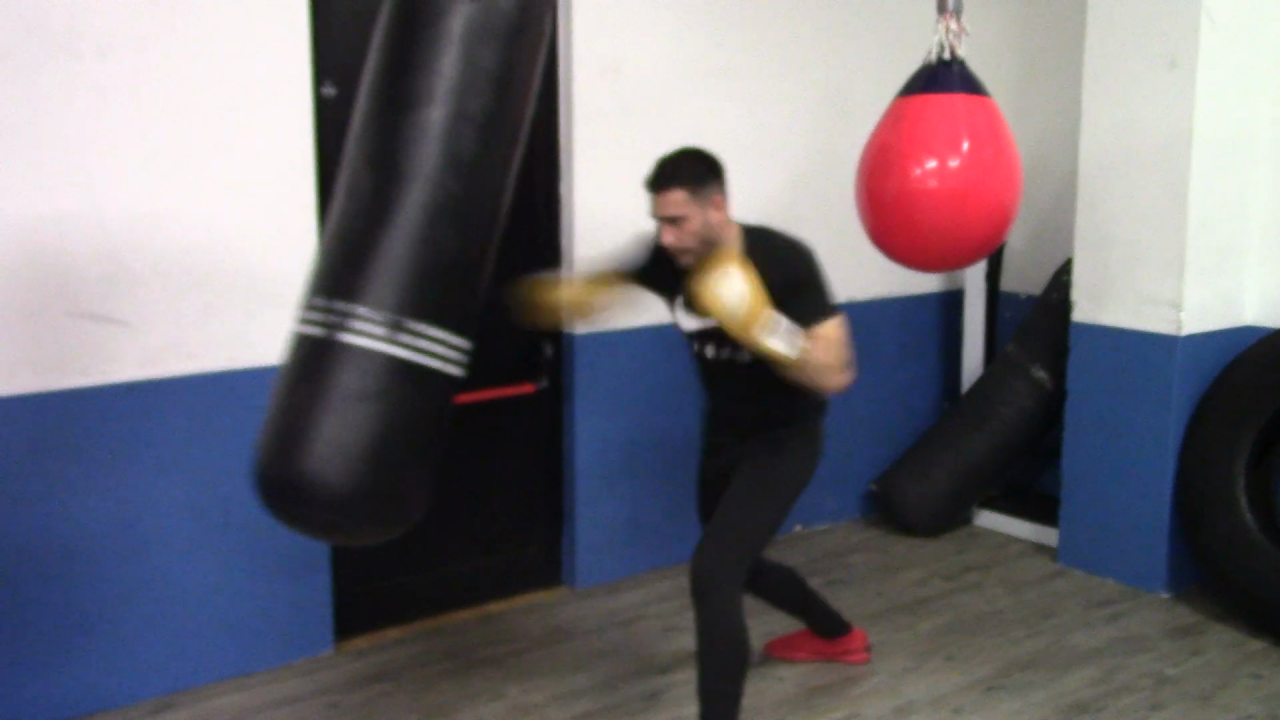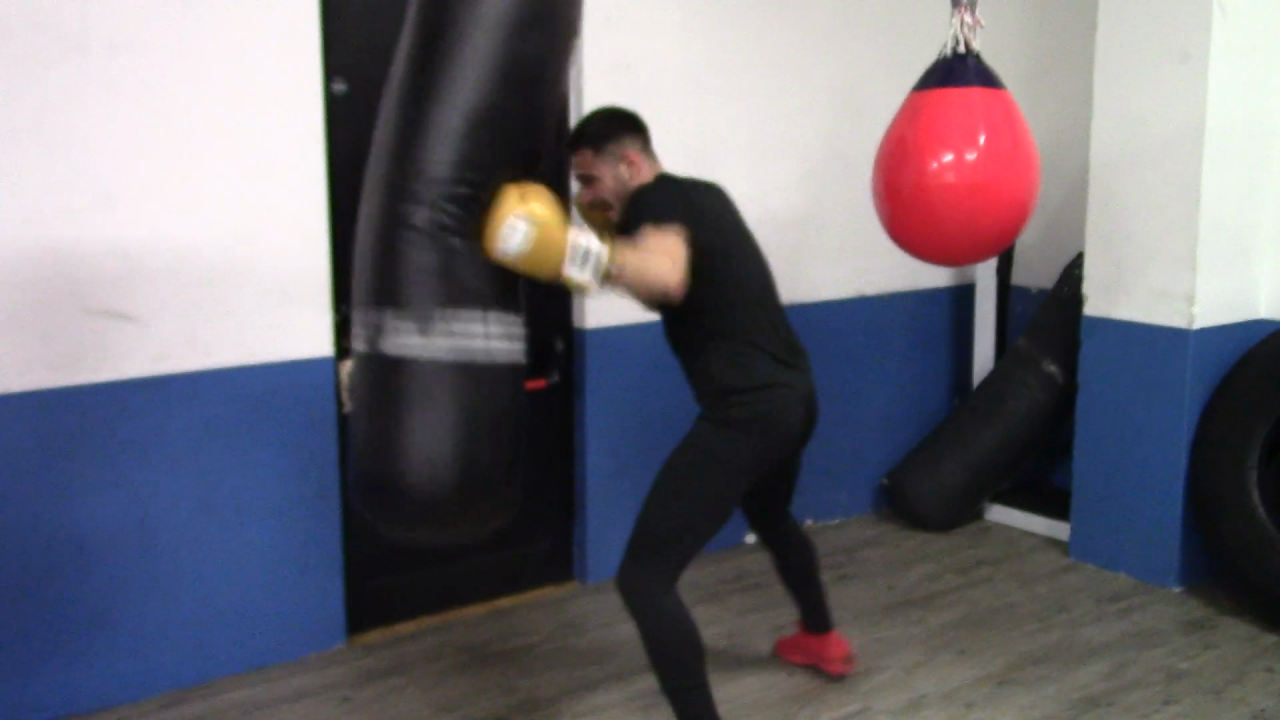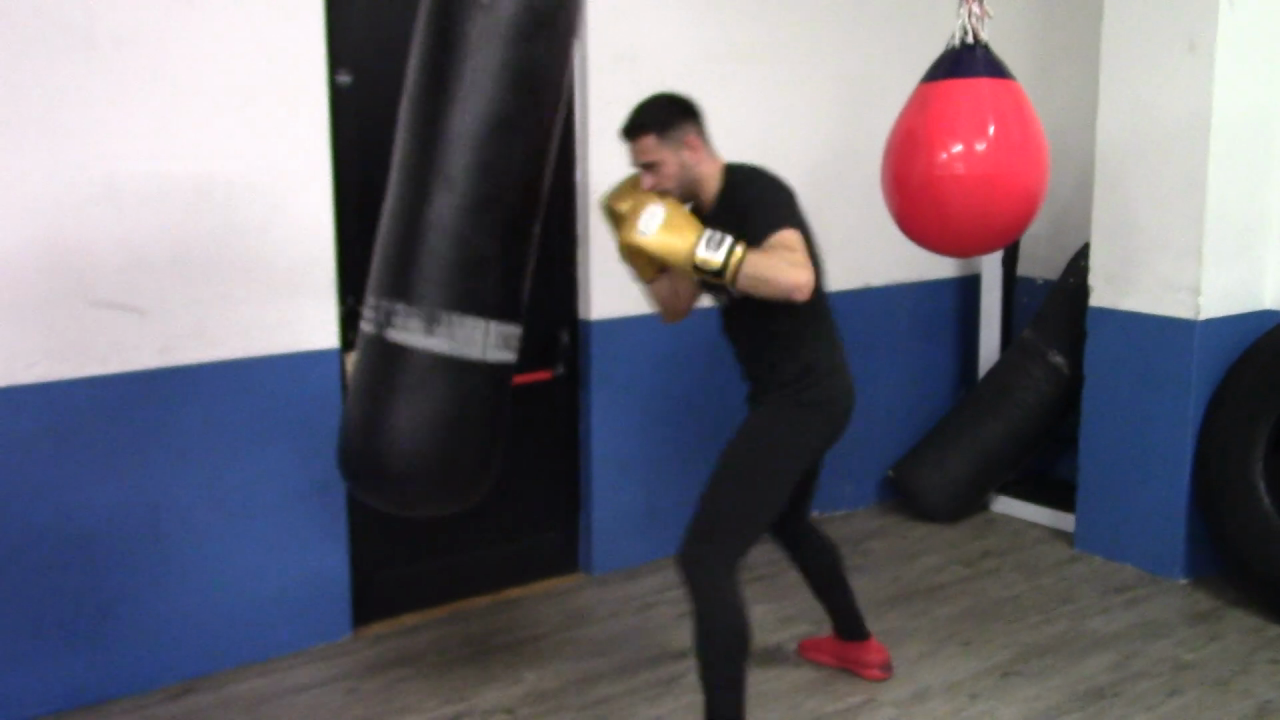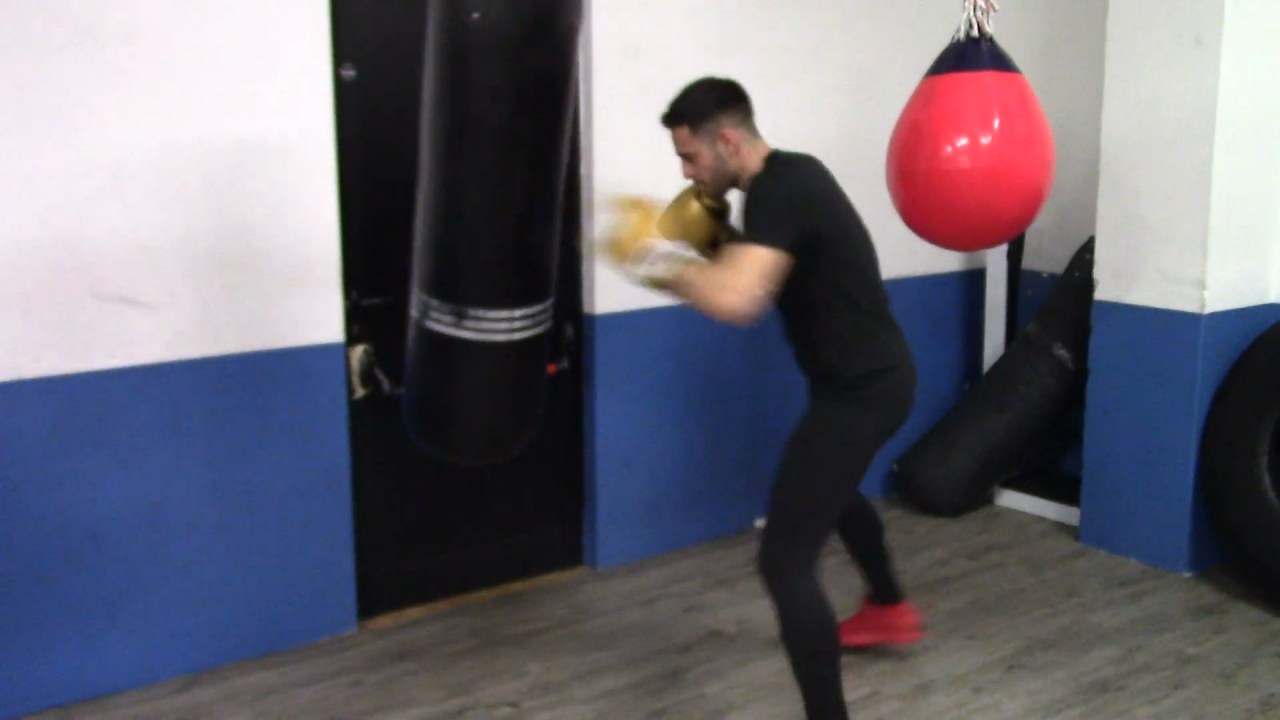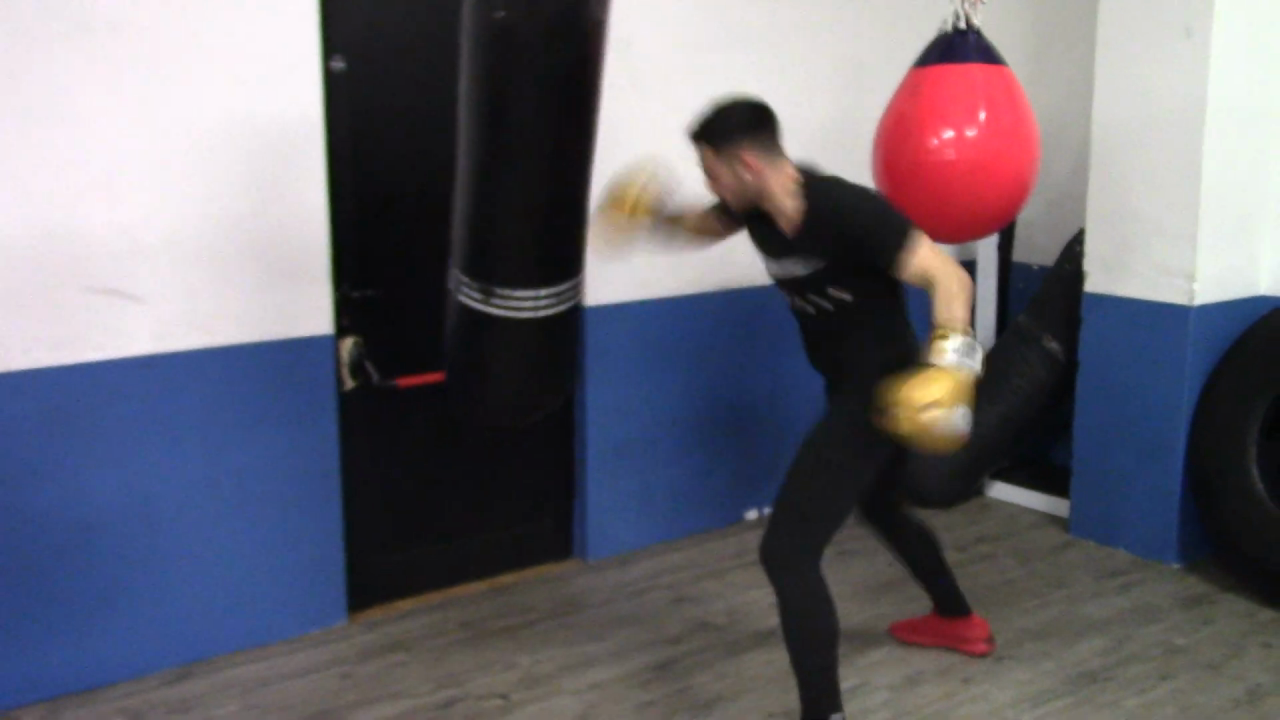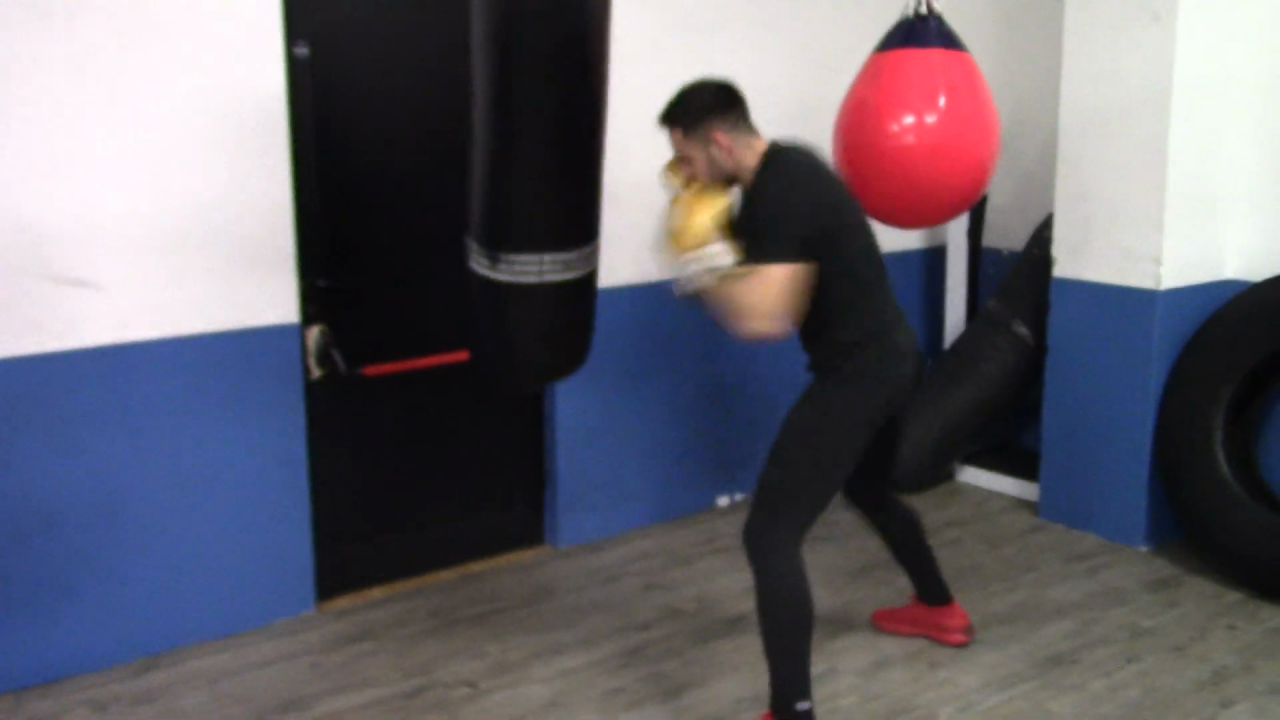
dt=0.3s
person 1, frame 1
left shoulder: (785, 261)
right shoulder: (669, 261)
left elbow: (833, 374)
right elbow: (591, 290)
left wrist: (765, 330)
right wrist: (554, 300)
left hip: (782, 442)
right hip: (725, 437)
left knee: (714, 578)
right knee: (739, 563)
right ankle: (838, 635)
person 1, frame 2
left shoulder: (659, 201)
right shoulder: (698, 198)
left elbow: (664, 279)
right elbow: (665, 283)
left wrist: (576, 251)
right wrist: (607, 239)
left hip: (745, 415)
right hip: (790, 399)
left knee: (644, 578)
right knee: (771, 518)
right ankle: (820, 639)
person 1, frame 3
left shoulder: (757, 193)
right shoulder: (729, 207)
left elbow: (795, 281)
right elbow: (675, 305)
left wrist: (696, 247)
right wrist: (643, 242)
left hip: (801, 399)
right hip: (815, 391)
left knee: (704, 557)
right knee: (785, 521)
right ankle: (858, 644)
person 1, frame 4
left shoulder: (783, 191)
right shoulder: (792, 179)
left elbow: (735, 301)
right elbow: (788, 273)
left wrist: (661, 259)
left hip: (860, 390)
right hip: (882, 375)
left knee: (784, 560)
right knee: (834, 493)
right ankle: (890, 608)
person 1, frame 5
left shoulder: (854, 210)
right shoulder: (759, 203)
left elbow: (951, 280)
right elbow: (707, 224)
left wrist: (950, 366)
right wrist: (652, 212)
left hip: (892, 396)
right hip: (889, 378)
left knee: (787, 552)
right knee: (877, 506)
right ankle: (959, 620)
person 1, frame 6
left shoulder: (781, 198)
right shoulder: (782, 168)
left elbow: (764, 320)
left wrist: (705, 260)
right wrist: (716, 222)
left hip: (858, 372)
right hip: (893, 355)
left knee: (769, 537)
right knee: (865, 491)
right ankle: (939, 610)
